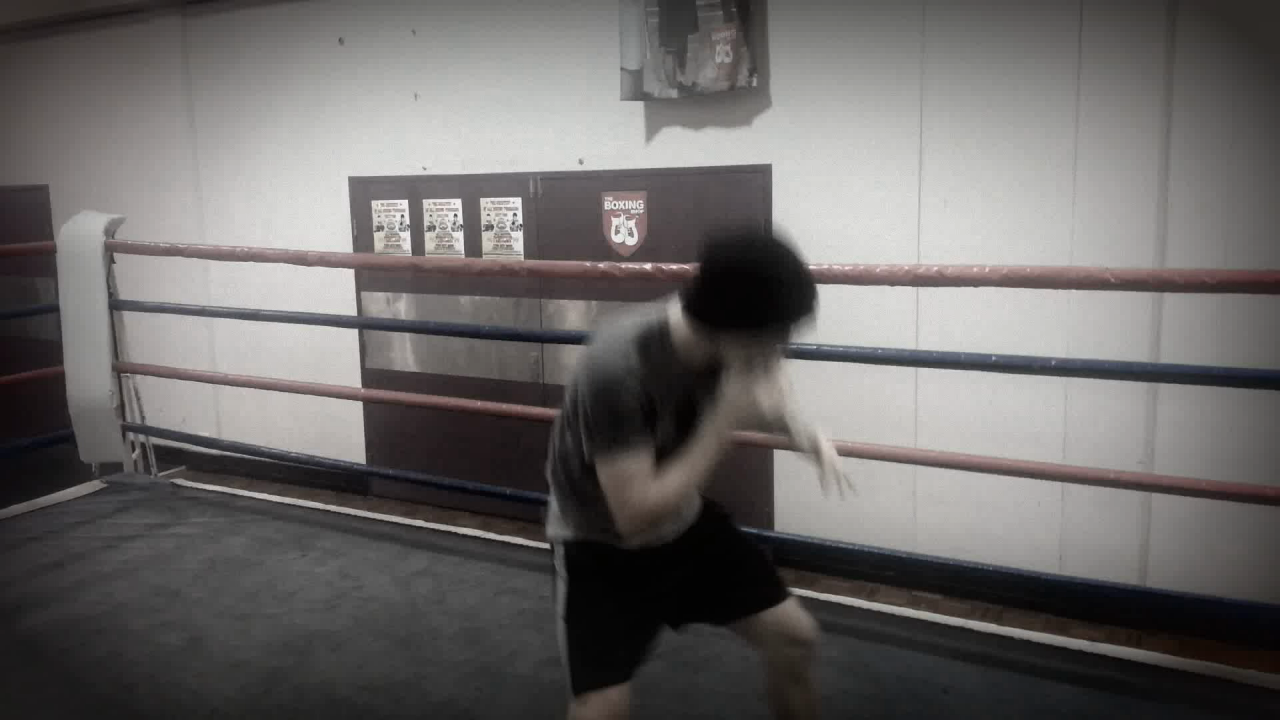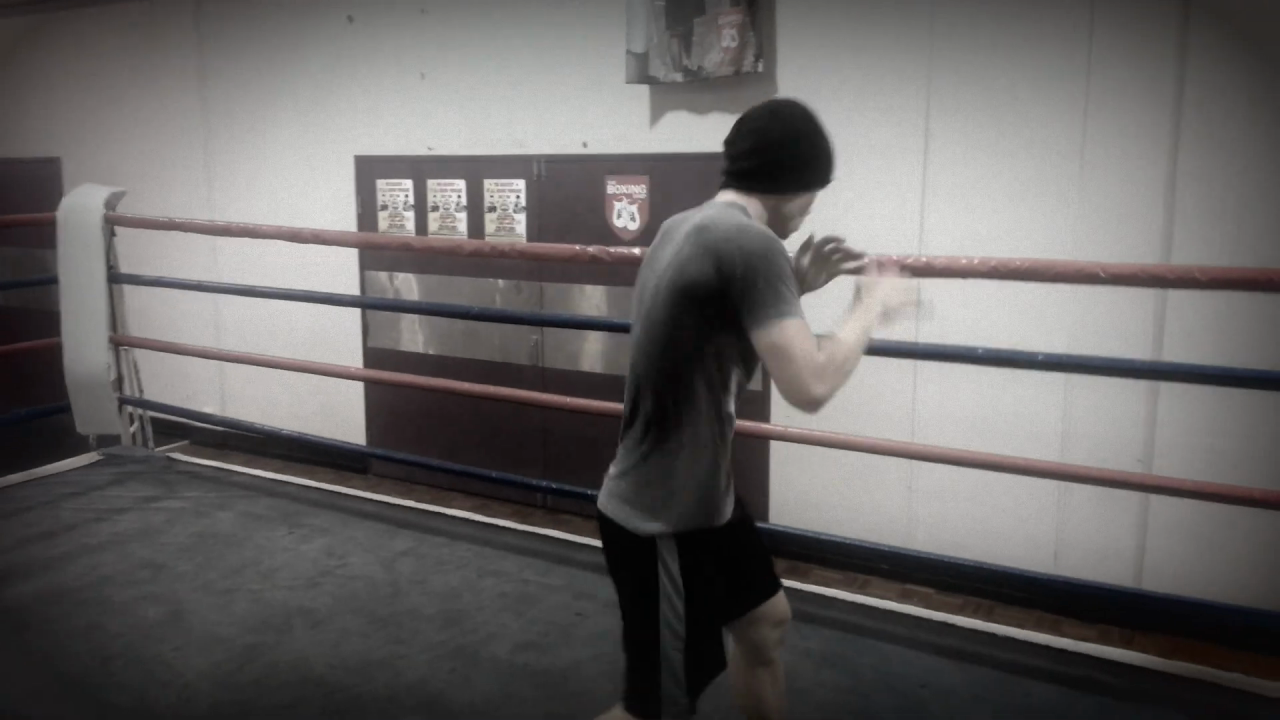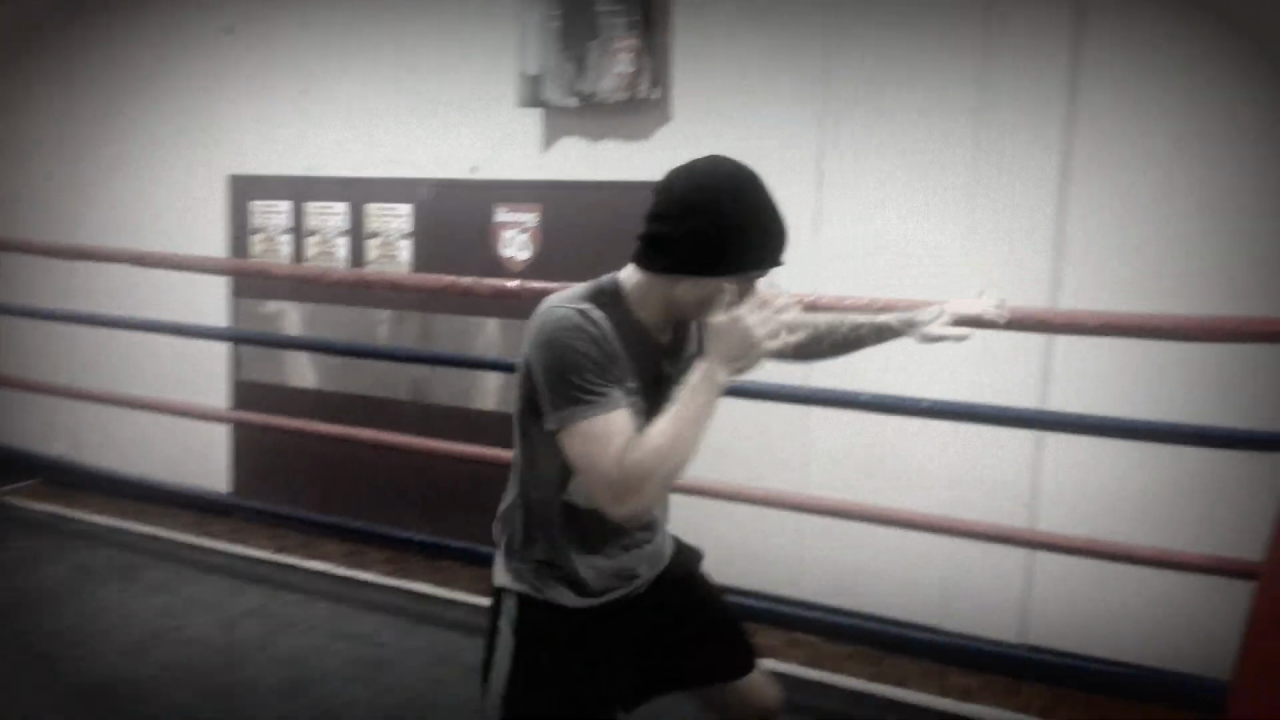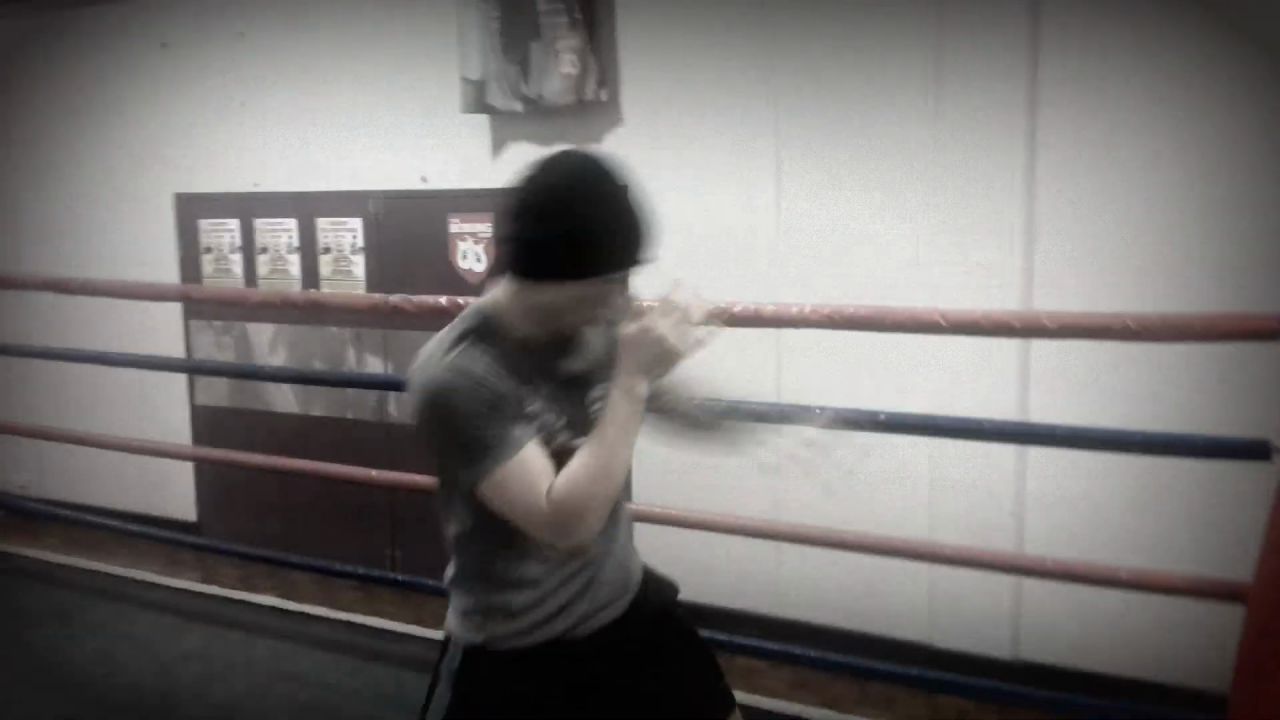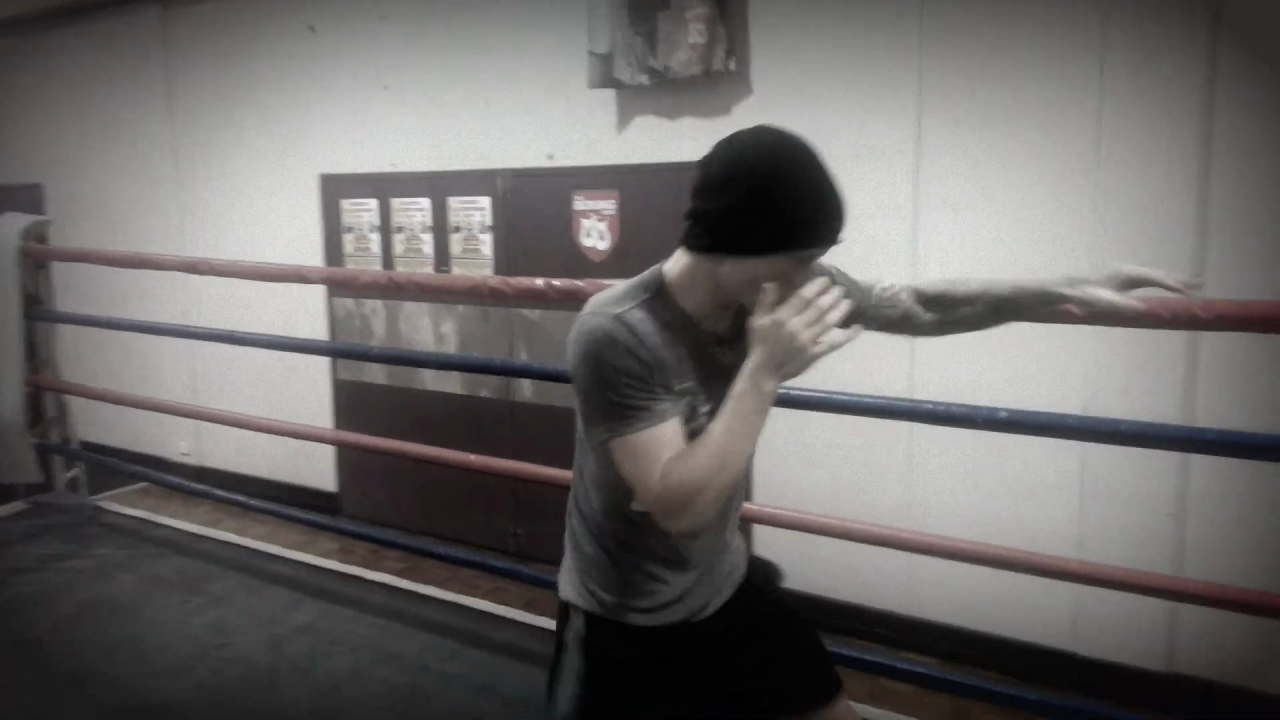
dt=0.7s
person 1, frame 1
left shoulder: (726, 341)
right shoulder: (618, 370)
left elbow: (747, 400)
right elbow: (637, 515)
left wrist: (803, 432)
right wrist: (722, 420)
left hip: (684, 520)
right hip: (604, 543)
left knee: (794, 636)
person 1, frame 2
left shoulder: (687, 229)
right shoulder: (747, 243)
right elbow: (810, 385)
left wrist: (796, 286)
right wrist: (870, 305)
left hip: (695, 497)
right hip: (665, 516)
left knee: (766, 623)
person 1, frame 3
left shoulder: (700, 310)
right shoulder: (570, 330)
left elbow: (797, 336)
right elbow: (624, 493)
left wrist: (910, 321)
right wrist: (715, 364)
left hip: (647, 568)
right hip: (550, 597)
person 1, frame 4
left shoulder: (599, 325)
right shoulder: (453, 377)
right elbow: (567, 526)
right wrist: (636, 379)
left hip: (622, 602)
right hip: (513, 642)
person 1, frame 5
left shoulder: (784, 291)
right shoulder: (617, 333)
left elbow: (919, 308)
right elbow: (680, 510)
left wrist: (1066, 290)
right wrist: (763, 370)
left hip: (723, 584)
right hip: (621, 615)
